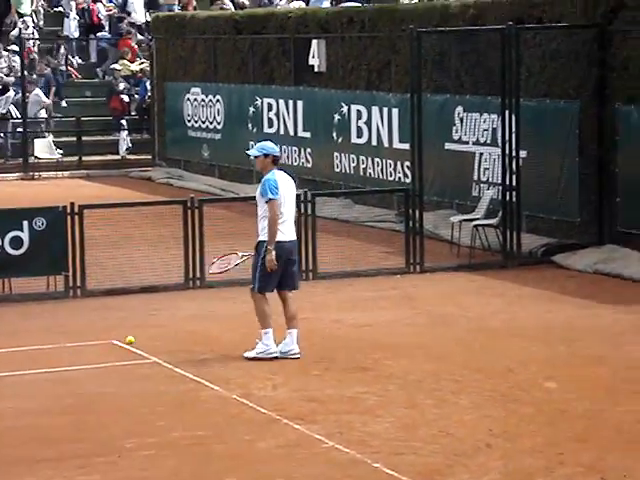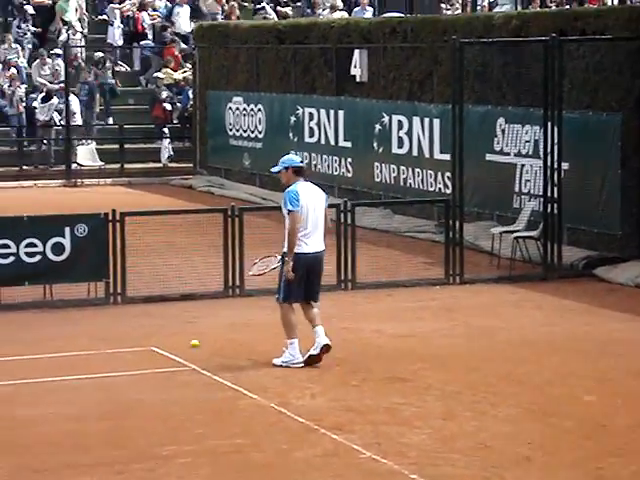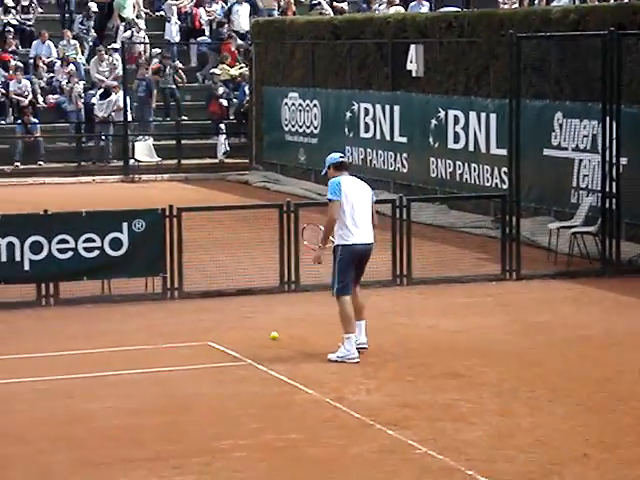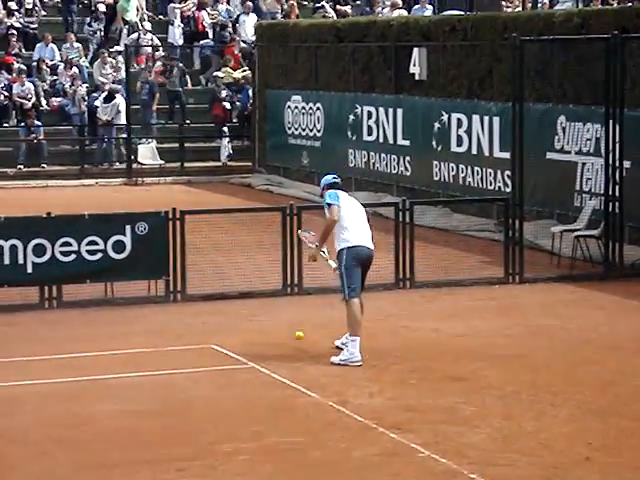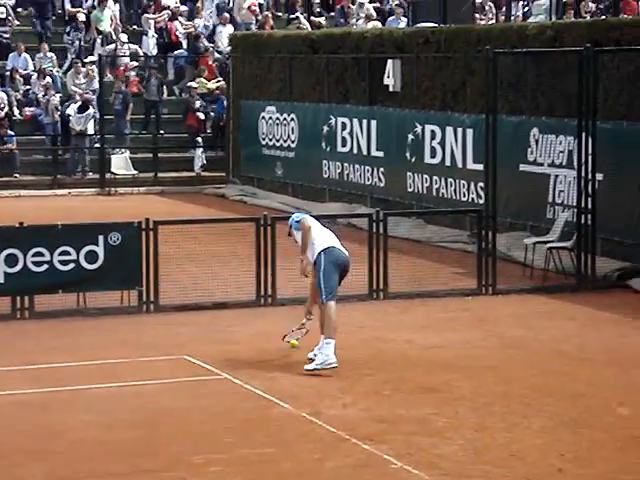
dt=0.2s
person 1, frame 1
left shoulder: (269, 180)
right shoulder: (287, 179)
left elbow: (274, 216)
left wrist: (270, 249)
left hip: (274, 243)
right hip: (290, 241)
left knee: (258, 292)
right knee: (286, 293)
left ankle: (267, 344)
right ankle: (291, 344)
person 1, frame 2
left shoulder: (292, 192)
right shoulder: (319, 191)
left elbow: (294, 228)
right elbow: (326, 224)
left wrist: (288, 260)
left hip: (299, 254)
right hip: (318, 252)
left knee: (285, 302)
right knee: (308, 302)
left ankle: (293, 354)
right ankle: (321, 338)
person 1, frame 3
left shoulder: (336, 183)
right shoulder: (365, 186)
left elbow: (332, 217)
right elbow: (373, 220)
left wrist: (321, 246)
left hip: (347, 244)
right hip: (367, 243)
left knee: (343, 295)
right knee: (353, 286)
left ankle: (349, 349)
right ankle: (360, 336)
person 1, frame 4
left shoulder: (332, 194)
right shoulder: (355, 202)
left elbow: (333, 218)
left wrist: (318, 247)
left hip: (350, 249)
right hip: (368, 249)
left knee: (351, 298)
right knee: (355, 295)
left ankle: (353, 352)
right ankle: (350, 339)
person 1, frame 5
left shoulder: (298, 219)
left elbow: (306, 227)
right elbow: (316, 276)
left wrist: (302, 258)
right wrist: (309, 304)
left hip: (327, 256)
right hip: (343, 258)
left knee: (328, 302)
right knee: (325, 300)
left ankle: (328, 354)
right ankle: (323, 349)
